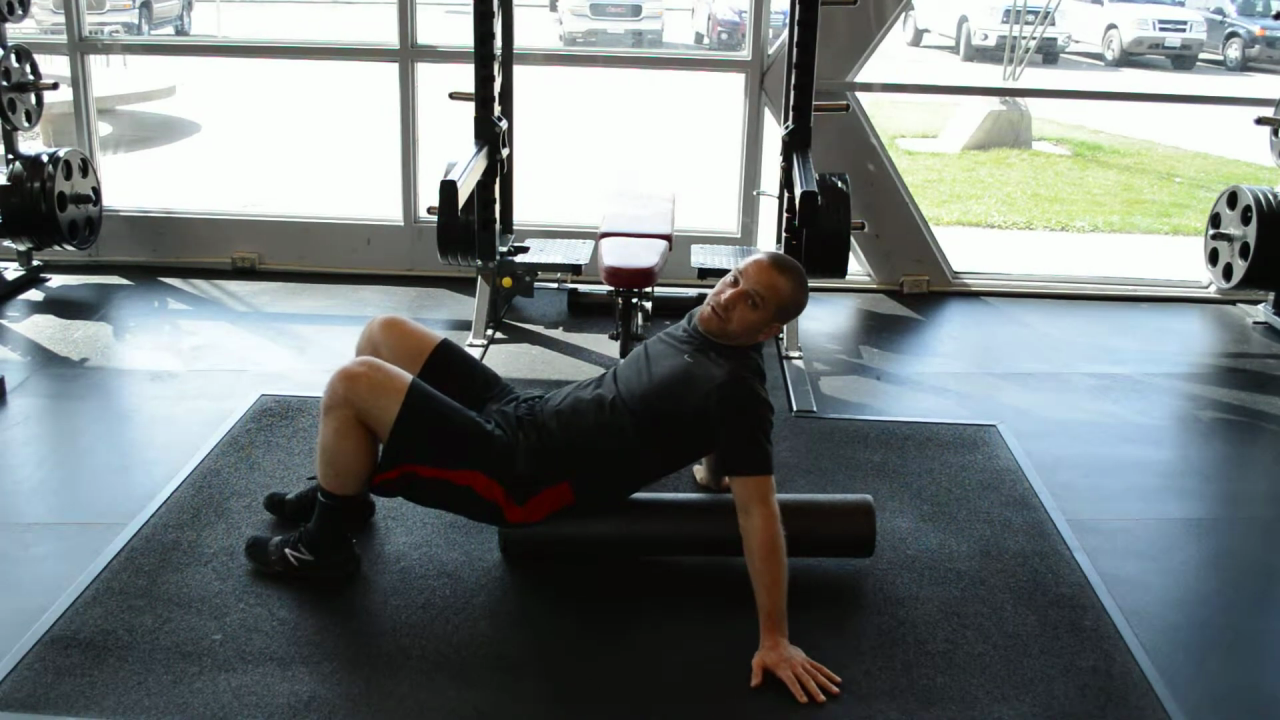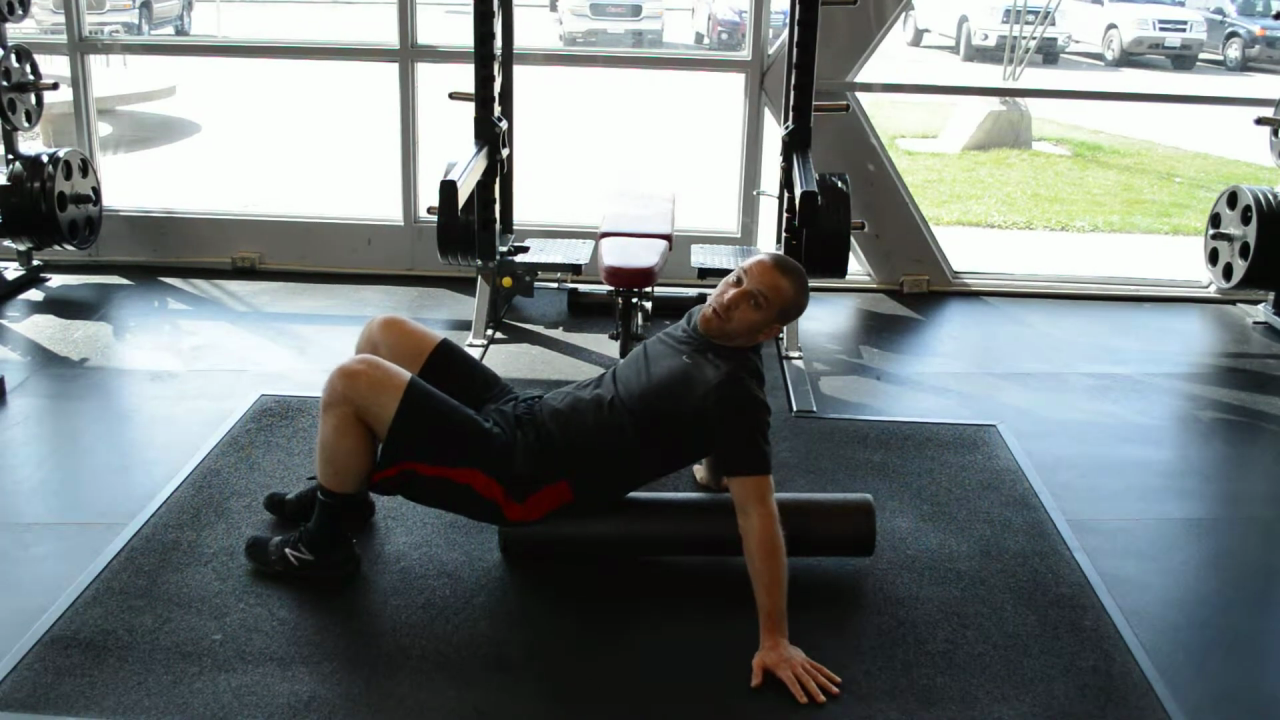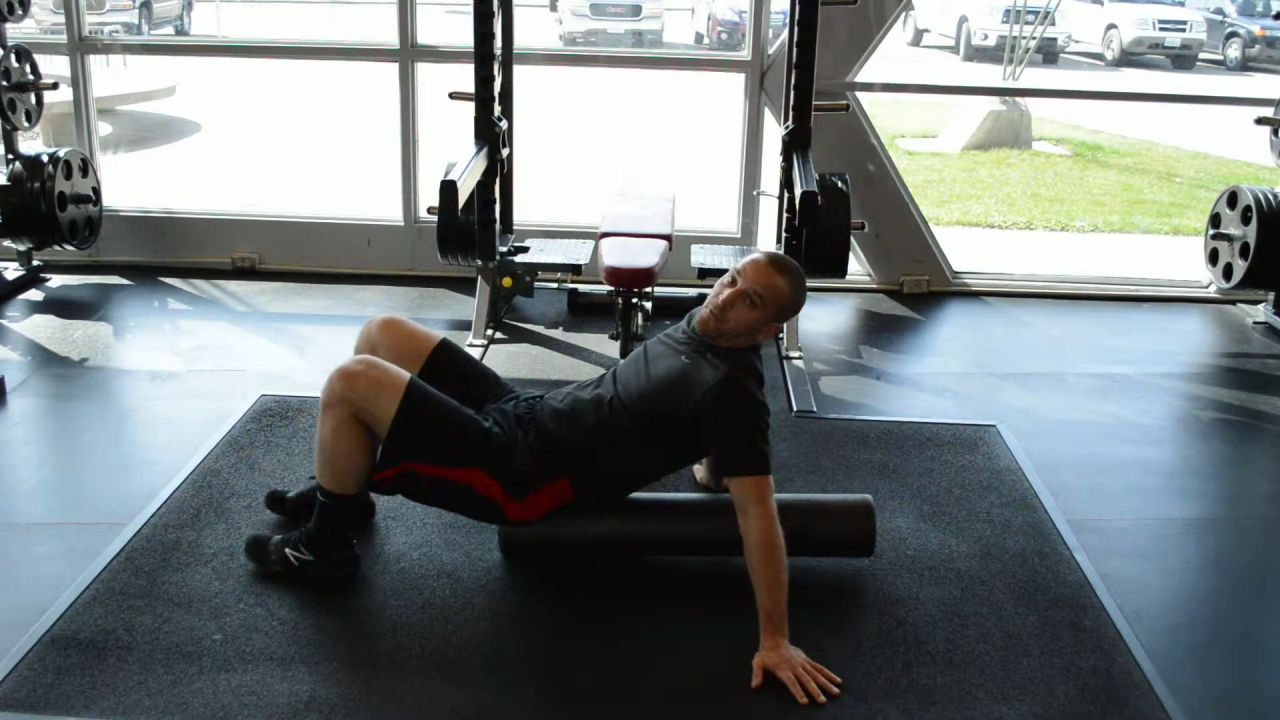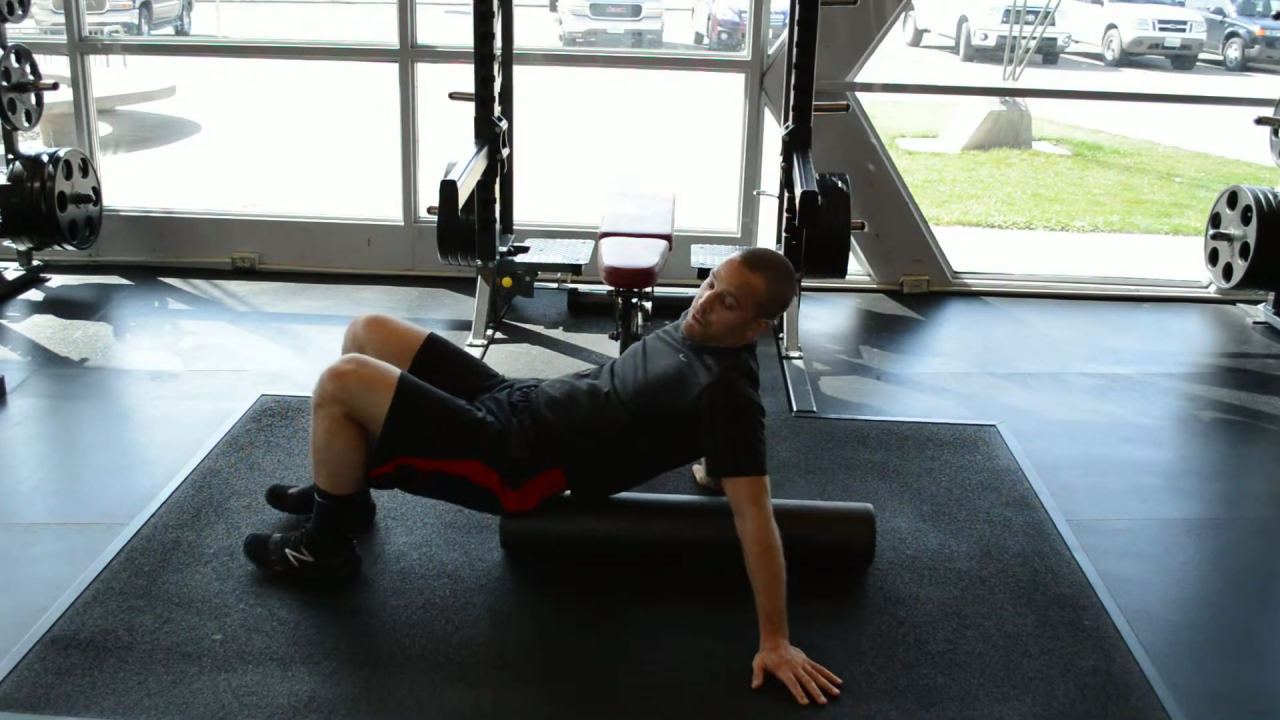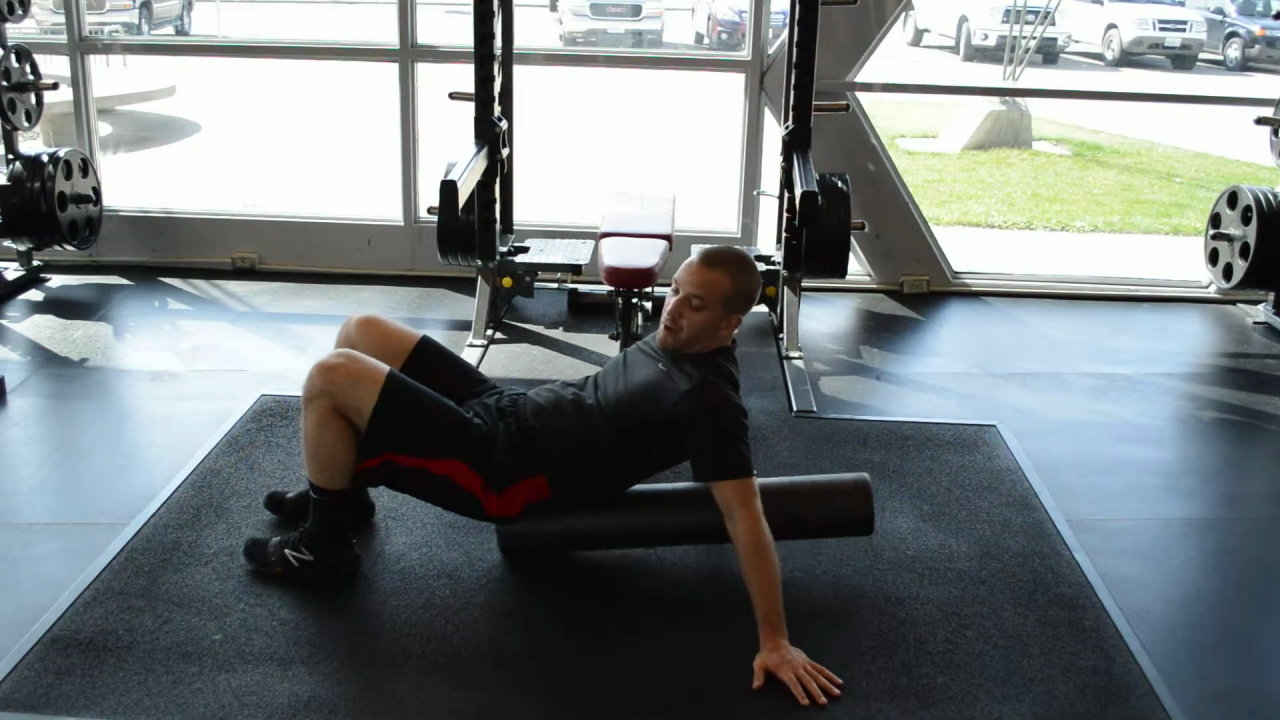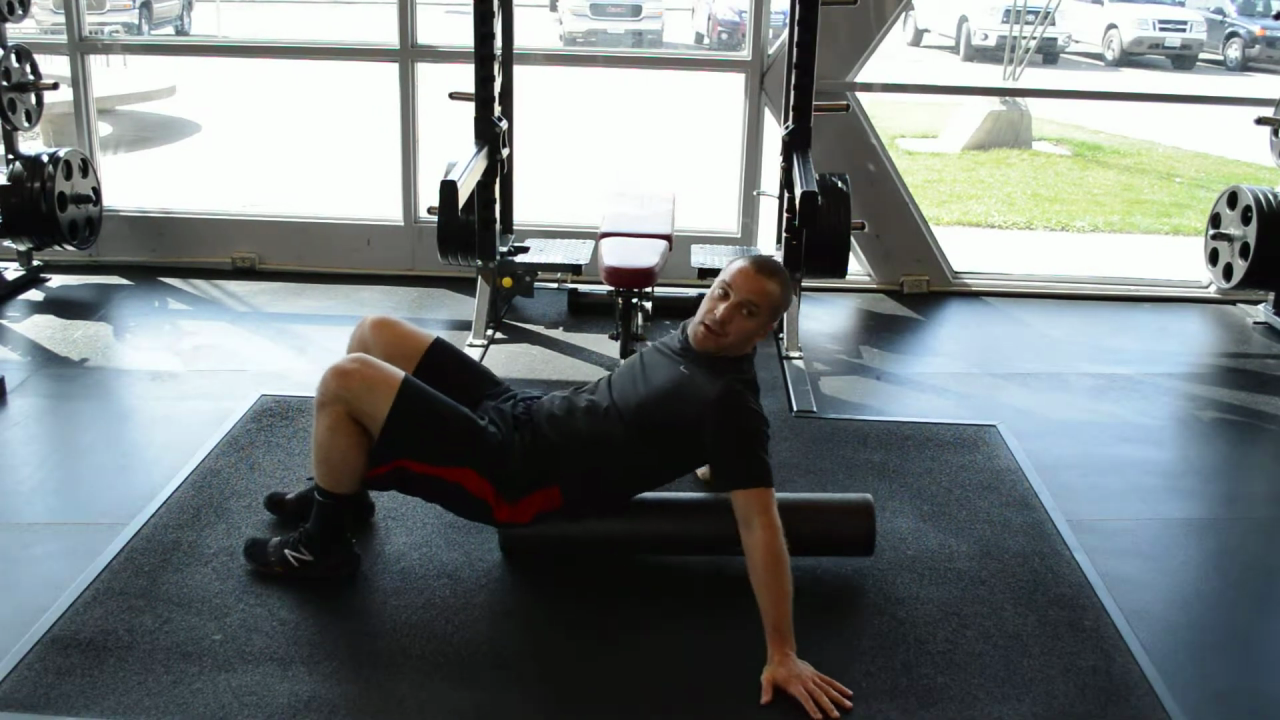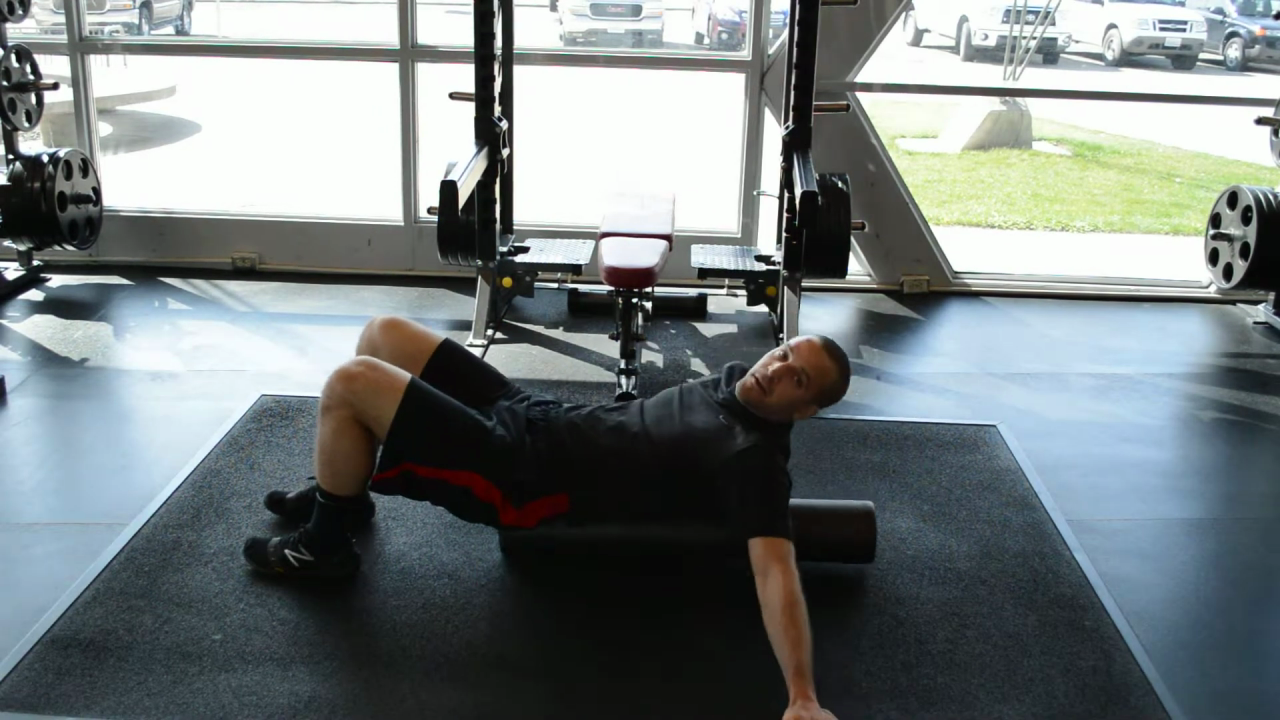
dt=0.4s
person 1, frame 1
left shoulder: (738, 390)
right shoulder: (703, 324)
left elbow: (758, 511)
left wrist: (774, 639)
left hip: (519, 473)
right hip: (520, 415)
left knee: (350, 385)
right knee: (383, 334)
left ankle: (323, 544)
right ankle: (343, 493)
person 1, frame 2
left shoulder: (734, 392)
right shoulder: (703, 323)
left elbow: (756, 512)
left wrist: (774, 640)
left hip: (517, 471)
right hip: (520, 415)
left knee: (348, 382)
right knee: (383, 333)
left ankle: (324, 544)
right ankle: (343, 493)
person 1, frame 3
left shoulder: (733, 392)
right shoulder: (704, 325)
left elbow: (757, 512)
left wrist: (774, 640)
left hip: (517, 470)
right hip: (519, 415)
left knee: (348, 383)
right knee: (381, 334)
left ankle: (324, 544)
right ankle: (344, 493)
person 1, frame 4
left shoulder: (727, 393)
right shoulder: (702, 327)
left elbow: (753, 514)
left wrist: (775, 641)
left hip: (510, 460)
right hip: (514, 403)
left knee: (338, 384)
right knee: (367, 333)
left ankle: (325, 545)
right ankle: (343, 491)
person 1, frame 5
left shoulder: (707, 399)
right shoulder: (682, 334)
left elbow: (745, 518)
left wrist: (774, 642)
left hip: (498, 466)
right hip: (504, 412)
left knee: (328, 377)
right knee: (359, 333)
left ankle: (324, 545)
right ankle: (343, 496)
person 1, frame 6
left shoulder: (729, 406)
right shoulder: (699, 335)
left elbow: (759, 526)
left wrist: (782, 655)
left hip: (511, 472)
right hip: (518, 413)
left knee: (343, 381)
right knee: (373, 333)
left ankle: (323, 544)
right ankle: (343, 494)
person 1, frame 7
left shoulder: (755, 460)
right shoulder: (740, 384)
left elbow: (775, 573)
left hip: (518, 476)
right hip: (533, 418)
left knee: (348, 384)
right knee: (383, 333)
left ankle: (323, 546)
right ankle: (342, 495)
